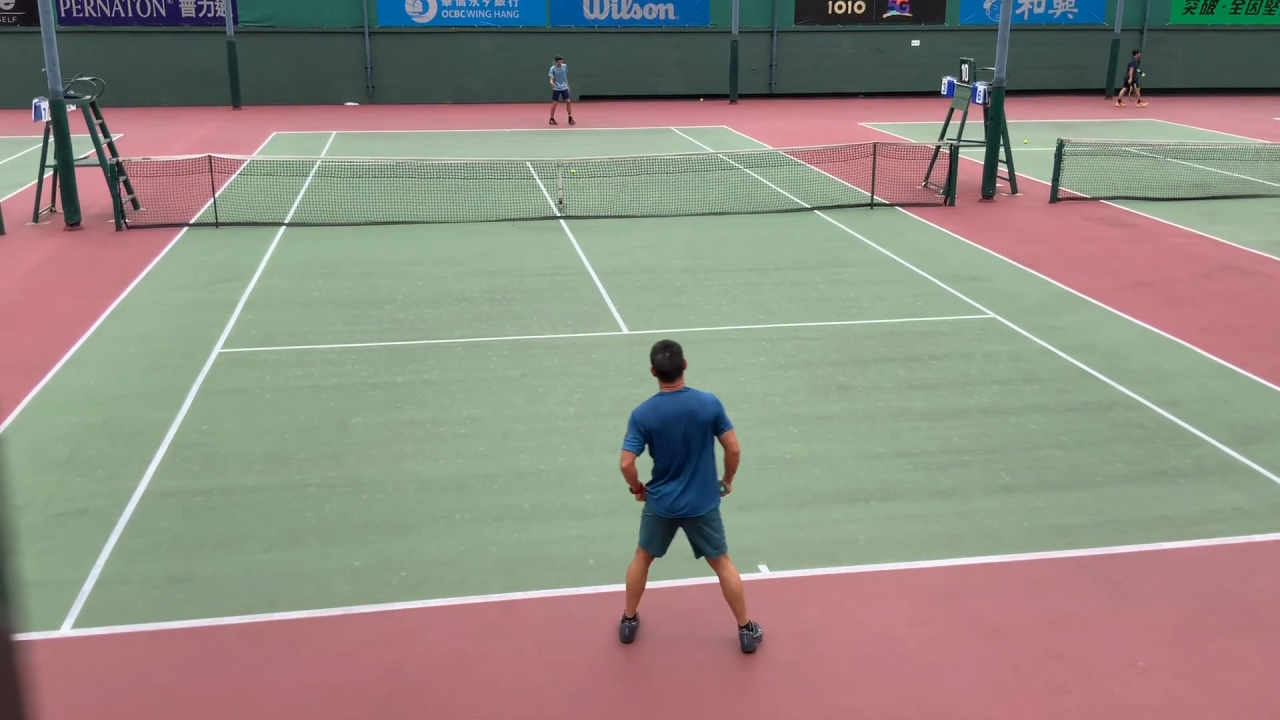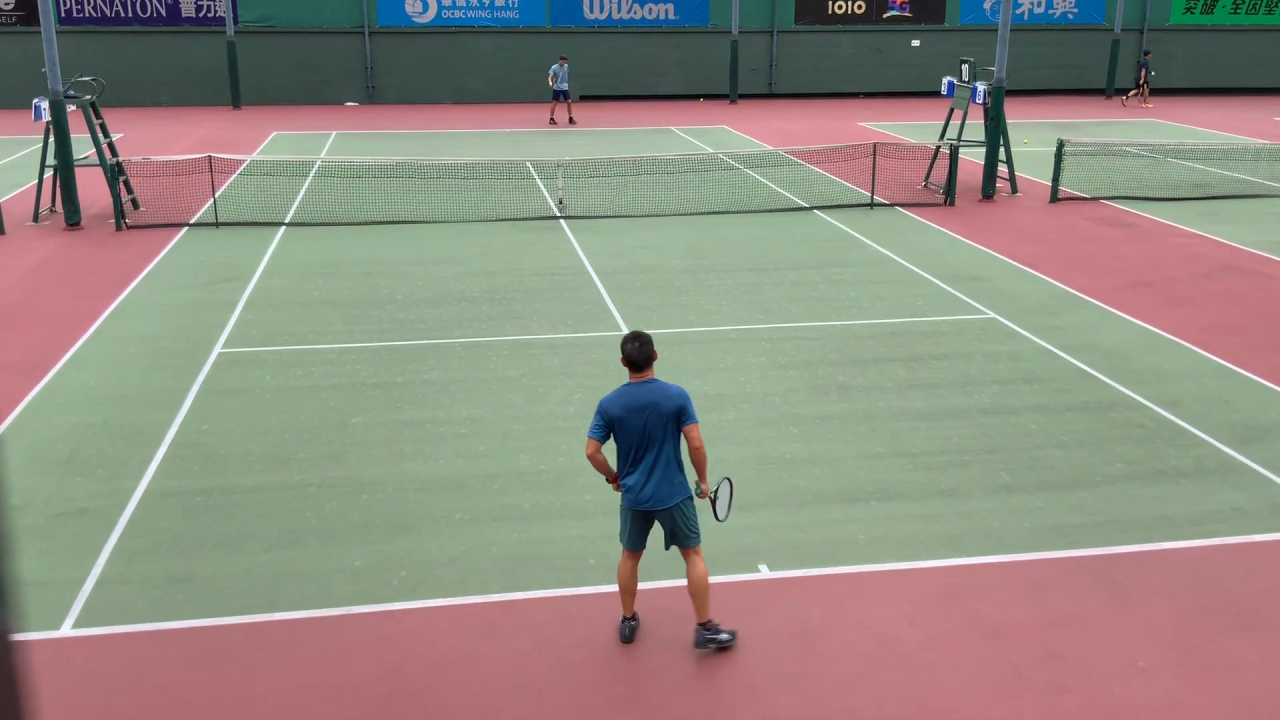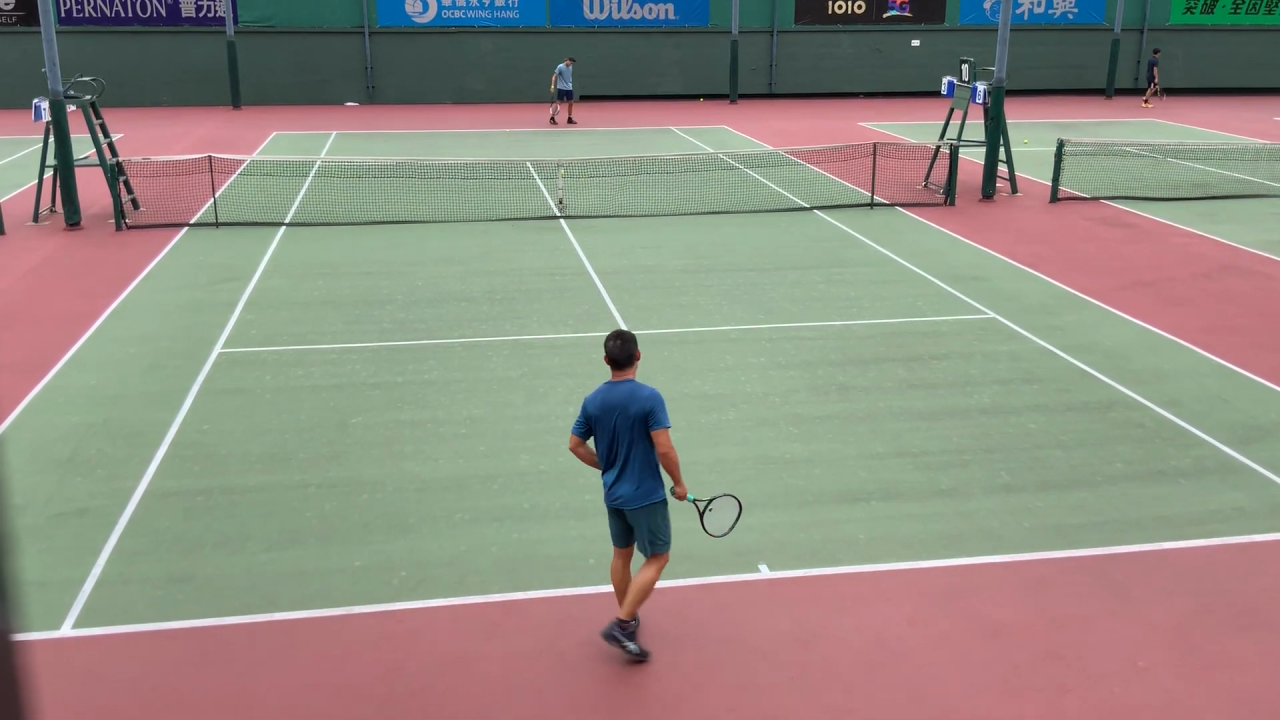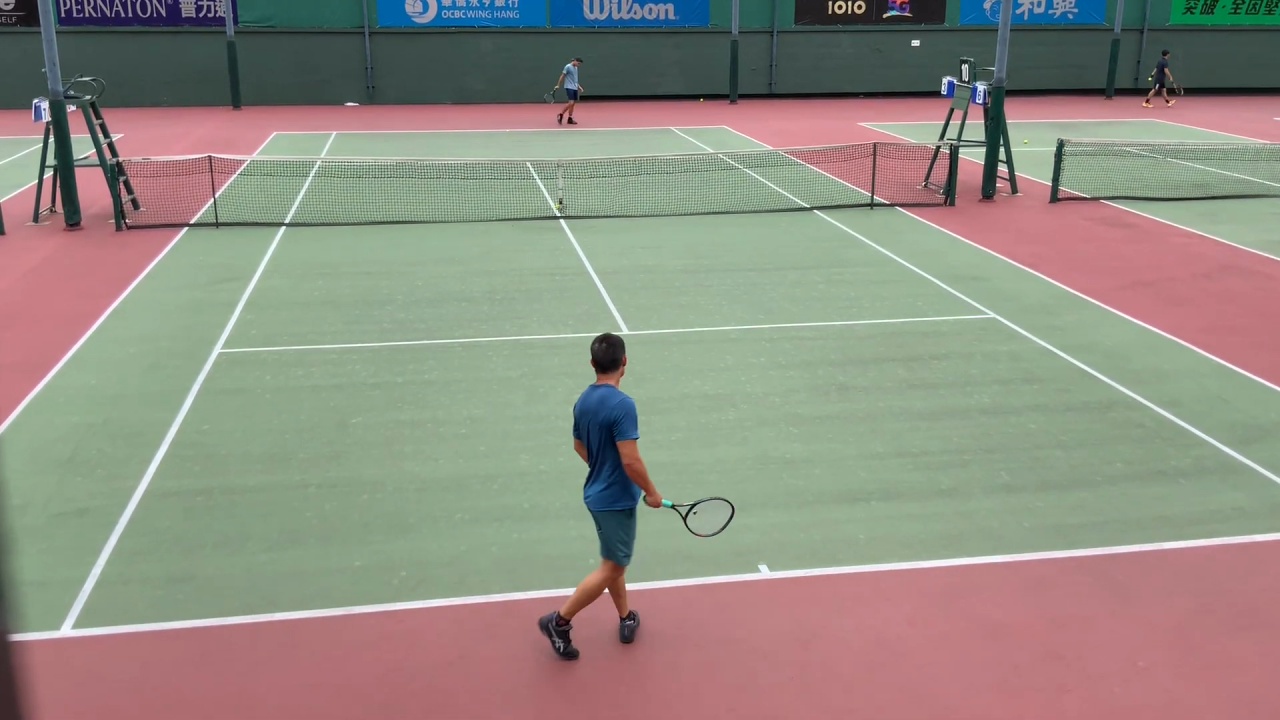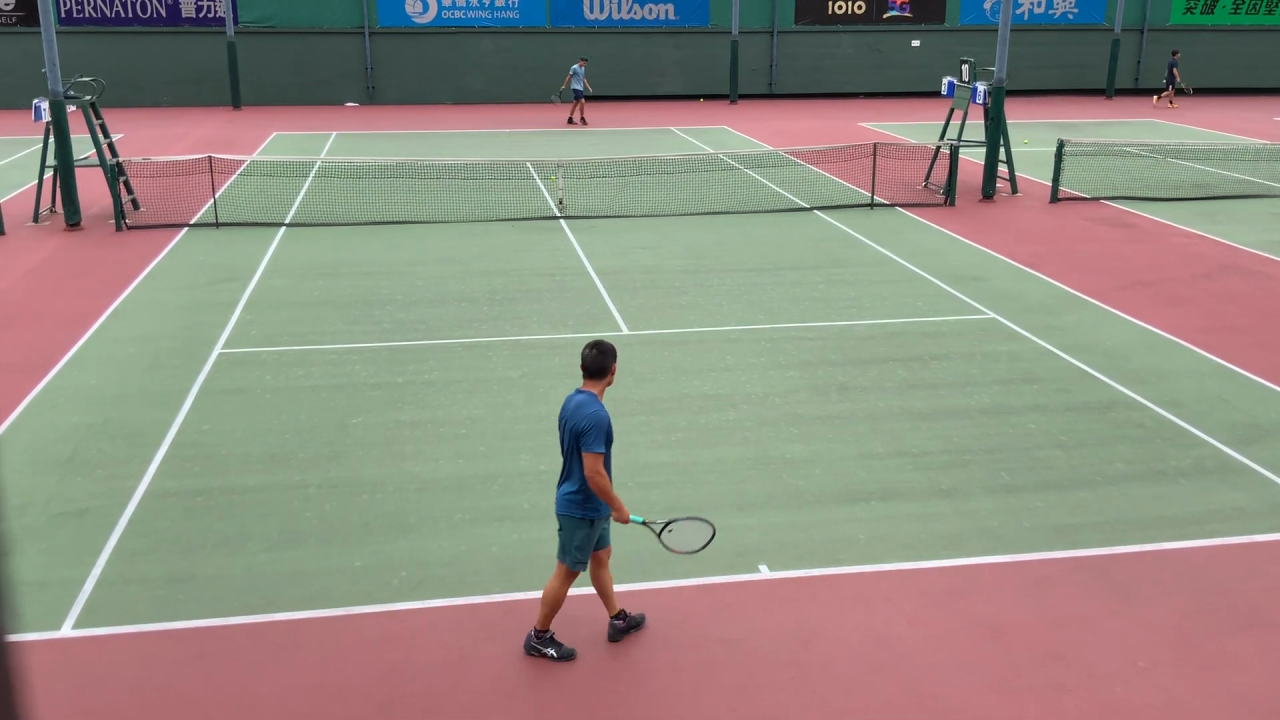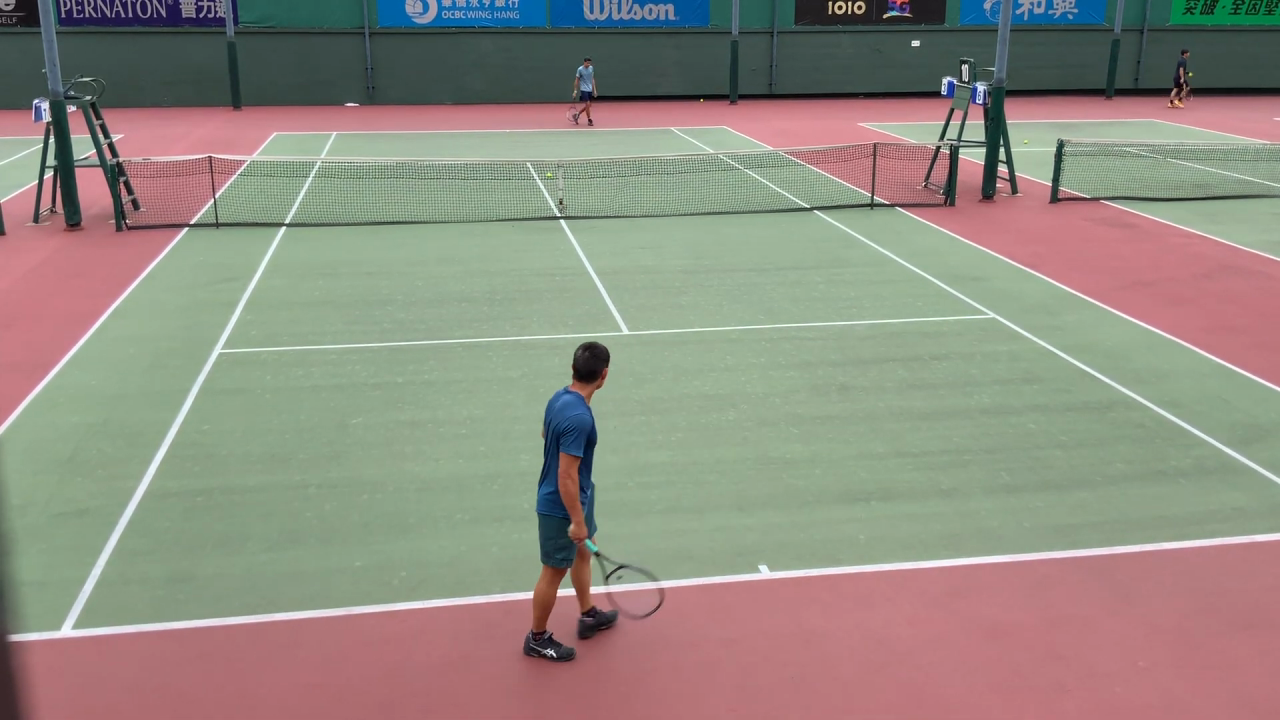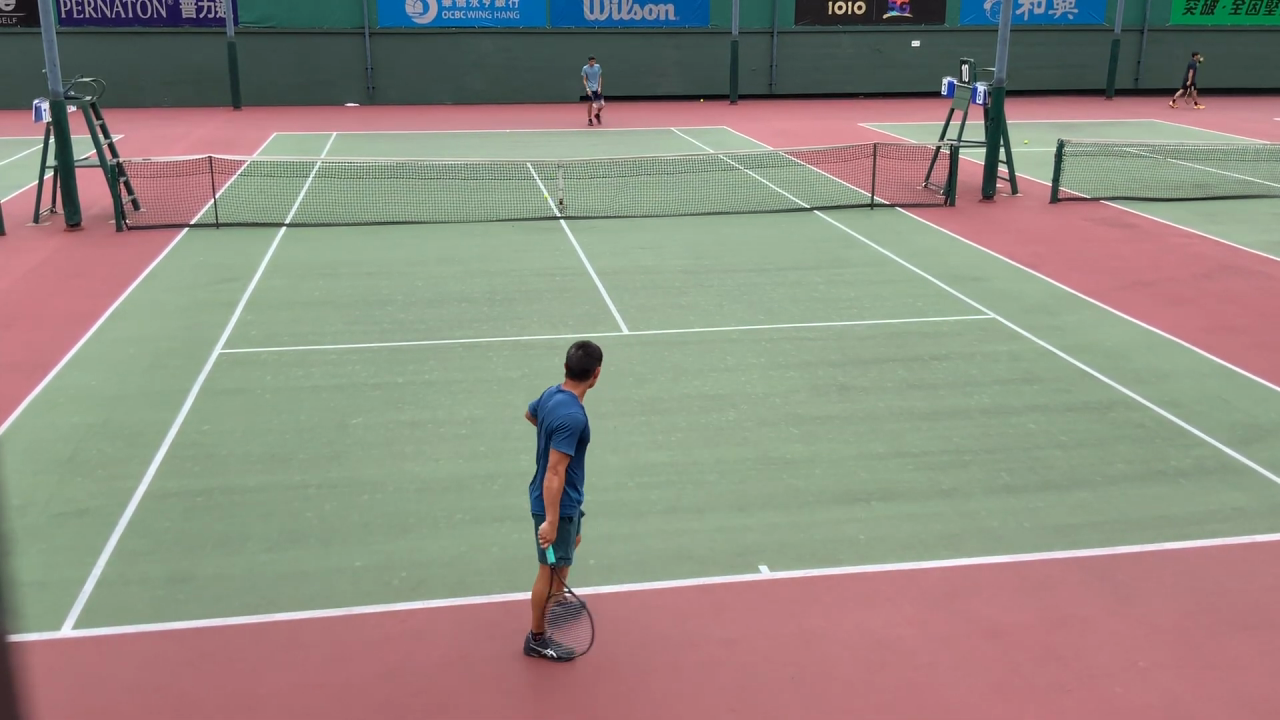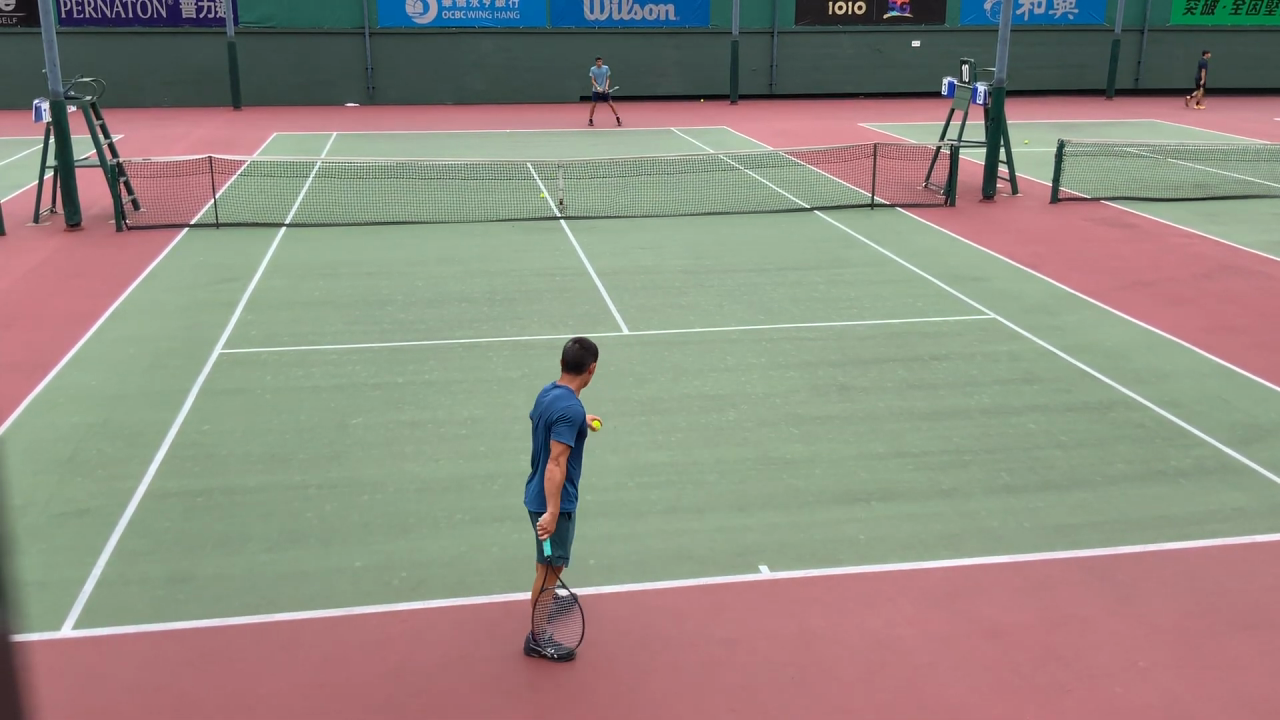
dt=0.2s
person 1, frame 1
left shoulder: (642, 414)
right shoulder: (709, 404)
left elbow: (626, 464)
right elbow: (733, 449)
left wrist: (637, 488)
right wrist: (727, 480)
left hip: (660, 504)
right hip: (702, 503)
left knee: (642, 558)
right knee: (723, 565)
left ankle: (628, 622)
right ankle: (746, 630)
person 1, frame 2
left shoulder: (610, 403)
right shoulder: (677, 396)
left elbow: (592, 452)
right elbow: (696, 444)
left wrist: (613, 477)
right wrist: (703, 478)
left hip: (633, 496)
right hip: (672, 494)
left knee: (629, 556)
right knee: (693, 554)
left ankle: (628, 621)
right ankle: (704, 626)
person 1, frame 3
left shoulder: (593, 400)
right shoulder: (649, 397)
left elbow: (577, 446)
right elbow: (664, 449)
right wrist: (678, 483)
left hip: (615, 493)
right hip: (646, 495)
left knee: (622, 556)
right knee: (657, 559)
left ankle: (628, 618)
right ankle: (621, 624)
person 1, frame 4
left shoulder: (584, 400)
right shoulder: (622, 404)
left elbow: (579, 447)
right elbow: (631, 460)
right wrist: (651, 492)
left hip: (600, 493)
right hip: (616, 499)
left knee: (616, 560)
right knee: (612, 568)
left ankle: (626, 619)
right ankle: (558, 621)
person 1, frame 5
left shoulder: (573, 400)
right shoulder: (595, 416)
right elbow: (595, 473)
right wrist: (618, 507)
left hip: (577, 499)
right hip: (582, 506)
left knee: (601, 557)
right knee: (568, 571)
left ankle: (617, 618)
right ankle: (538, 637)
person 1, frame 6
left shoulder: (560, 397)
right shoulder: (579, 418)
right elbow: (567, 475)
right wrist: (578, 521)
left hip: (568, 499)
right hip: (560, 505)
left knee: (583, 554)
right knee: (555, 570)
left ankle: (589, 614)
right ankle: (537, 638)
person 1, frame 7
left shoulder: (550, 394)
right shoulder: (573, 416)
left elbow: (529, 413)
right elbow: (555, 472)
right wrist: (551, 520)
left hip: (560, 500)
right hip: (557, 503)
left knee: (572, 542)
right knee: (552, 568)
right ankle: (536, 638)
person 1, frame 8
left shoulder: (548, 393)
right shoulder: (570, 408)
right elbow: (556, 462)
right wrist: (552, 511)
left hip: (536, 494)
right hip: (552, 500)
left knee: (548, 558)
right knee: (551, 566)
right ankle: (537, 639)
